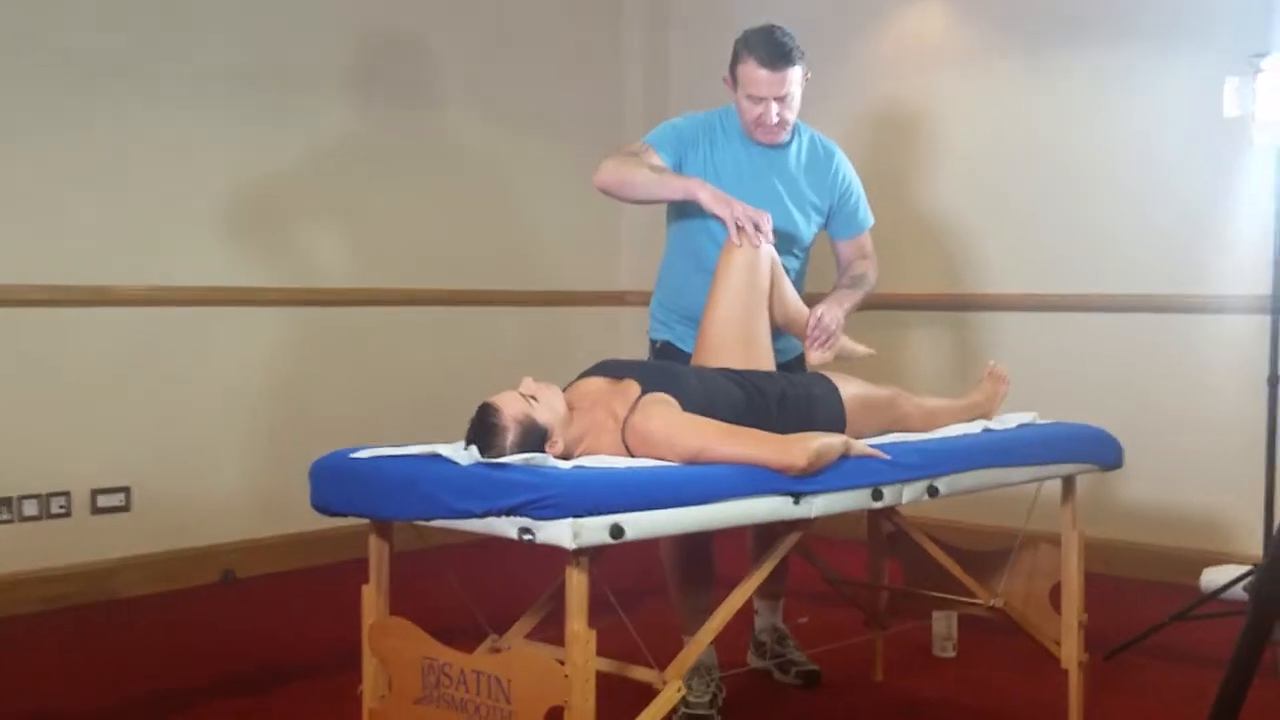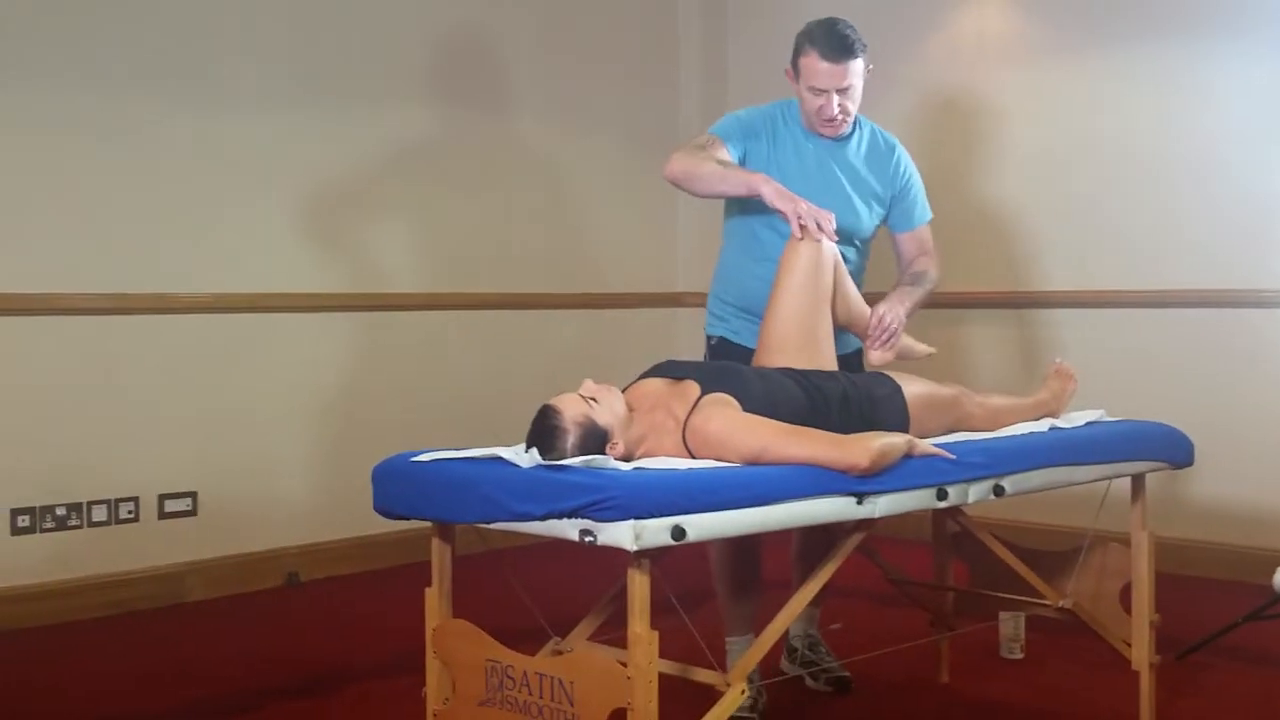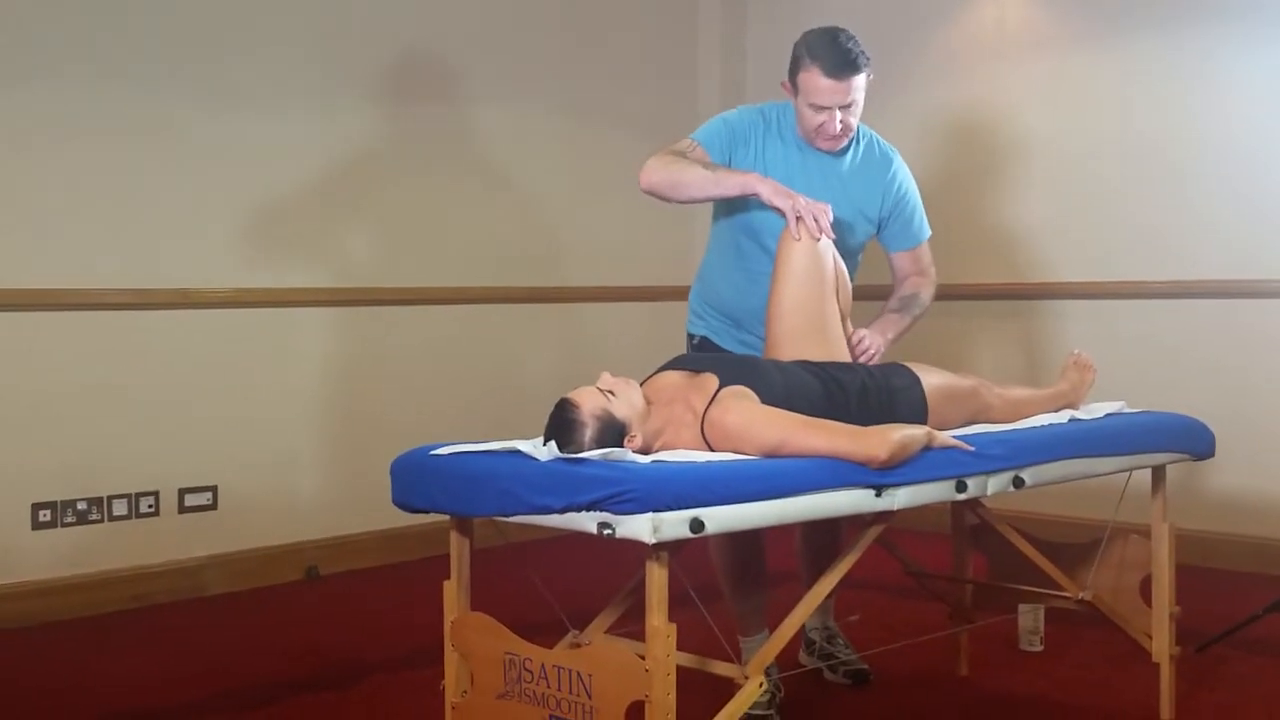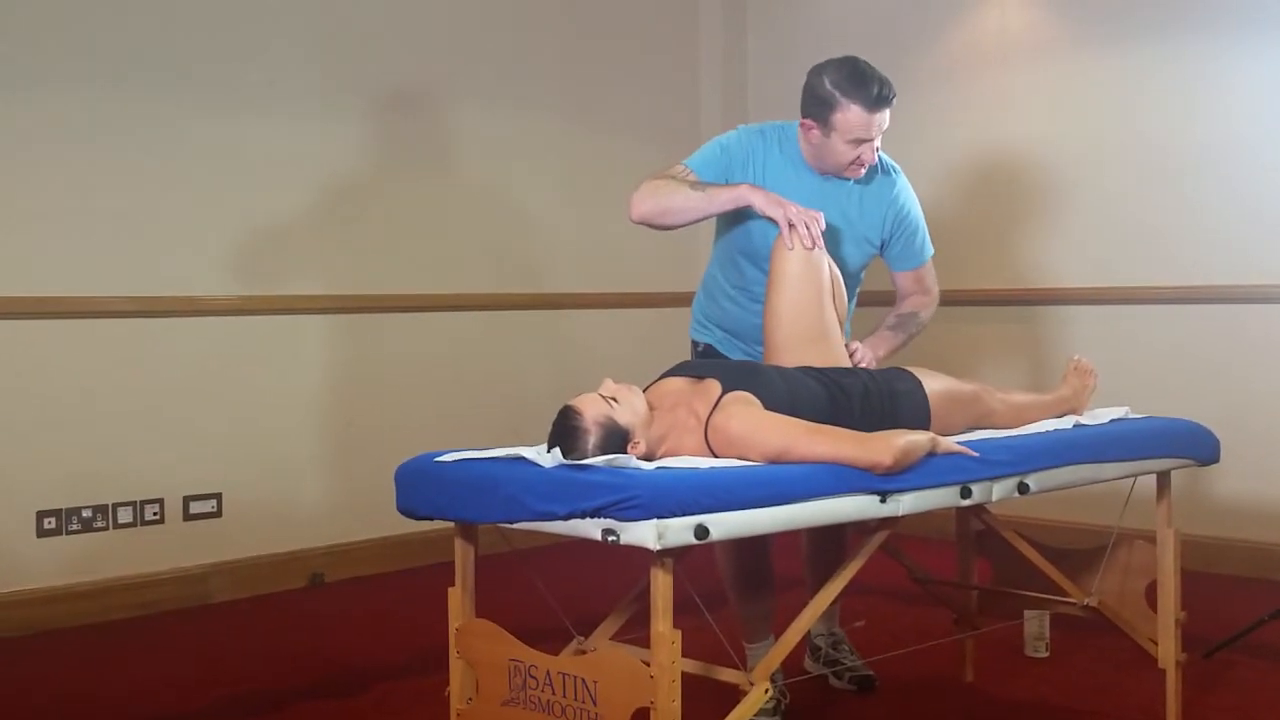
dt=1s
person 1, frame 1
left shoulder: (828, 163)
right shoulder: (692, 135)
left elbow: (862, 261)
right elbow: (609, 175)
left wrist: (837, 304)
right wrist: (703, 191)
left hip: (777, 357)
right hip: (685, 350)
left ankle: (769, 628)
person 1, frame 2
left shoulder: (888, 157)
right shoulder: (753, 128)
left elbow: (922, 257)
right elbow: (681, 167)
left wrist: (900, 300)
right wrist: (767, 186)
left hip: (835, 352)
right hip: (742, 344)
left ankle: (805, 634)
person 1, frame 3
left shoulder: (885, 168)
right shoulder: (744, 130)
left elbow: (918, 276)
right elbow: (655, 174)
left wrist: (881, 330)
right wrist: (760, 184)
right hip: (726, 347)
left ankle: (820, 627)
right ankle: (753, 644)
person 1, frame 4
left shoulder: (890, 188)
right shoulder: (748, 149)
left elbow: (920, 294)
right elbow: (645, 205)
left wrist: (874, 348)
right wrist: (753, 195)
right hip: (729, 355)
left ankle: (826, 635)
right ankle: (759, 652)
person 2, frame 1
left shoulder: (573, 404)
right shoulder: (648, 427)
right elbow: (797, 453)
right wrist: (845, 443)
left hip: (722, 381)
right hip: (798, 405)
left knee: (750, 242)
right knee: (899, 403)
left ankle: (811, 332)
right ankle: (975, 405)
person 2, frame 2
left shoulder: (631, 406)
right shoulder: (708, 430)
right elbow: (859, 455)
right wrist: (908, 442)
left hip: (783, 383)
right hip: (863, 406)
left knee: (812, 242)
right knee: (962, 402)
right ankle: (1041, 405)
person 2, frame 3
left shoulder: (648, 400)
right shoulder: (727, 420)
right elbow: (878, 445)
right wrist: (927, 435)
left hip: (797, 374)
right hip: (877, 398)
left knee: (807, 233)
right knee: (981, 393)
right ankle: (1061, 393)
person 2, frame 4
left shoulder: (652, 406)
right shoulder: (731, 427)
right elbow: (882, 453)
right wrist: (930, 441)
left hip: (802, 380)
right hip: (882, 403)
left knee: (799, 237)
right knee: (985, 401)
right ankle: (1064, 401)
